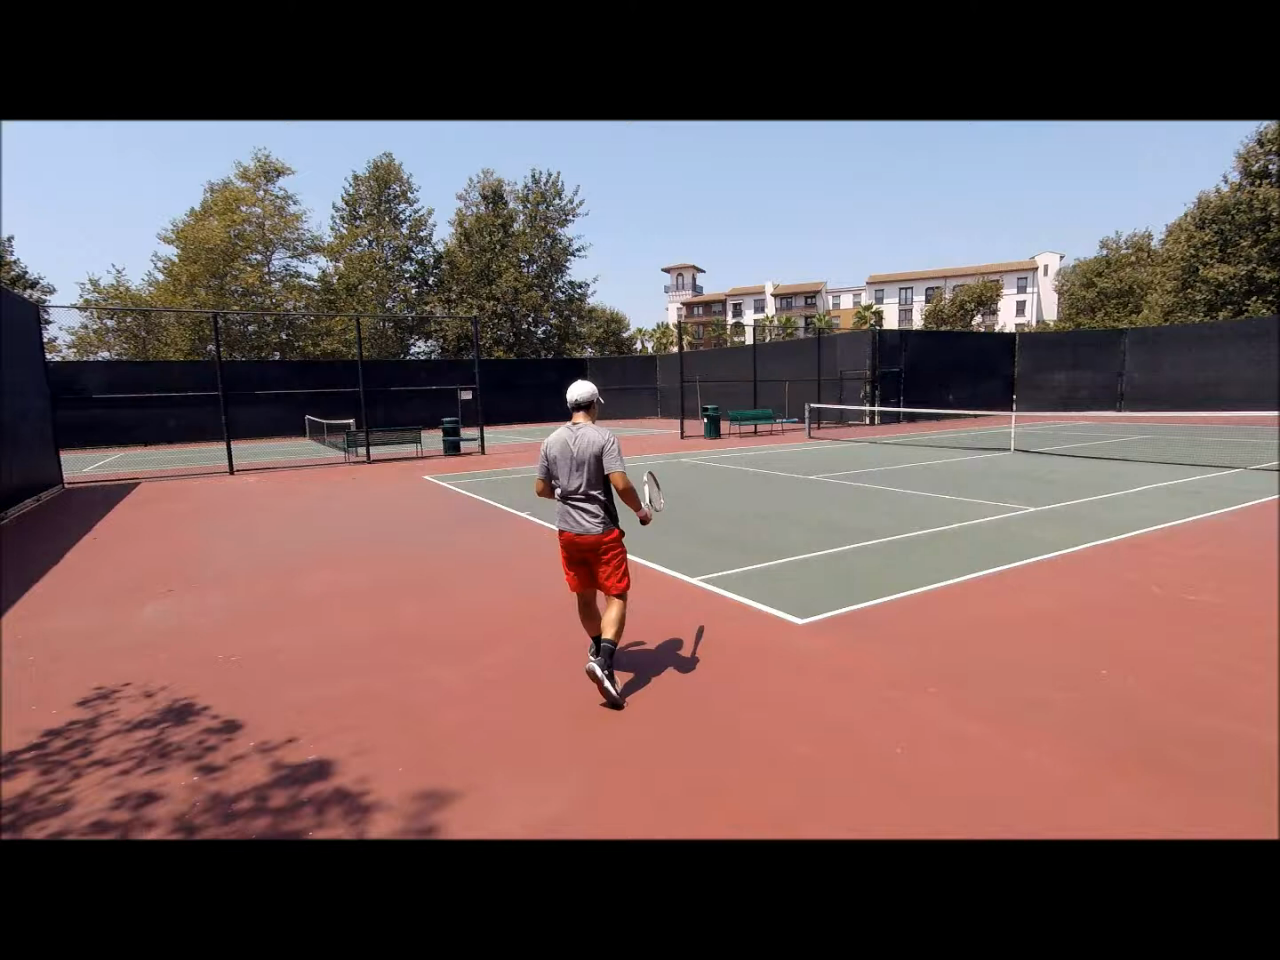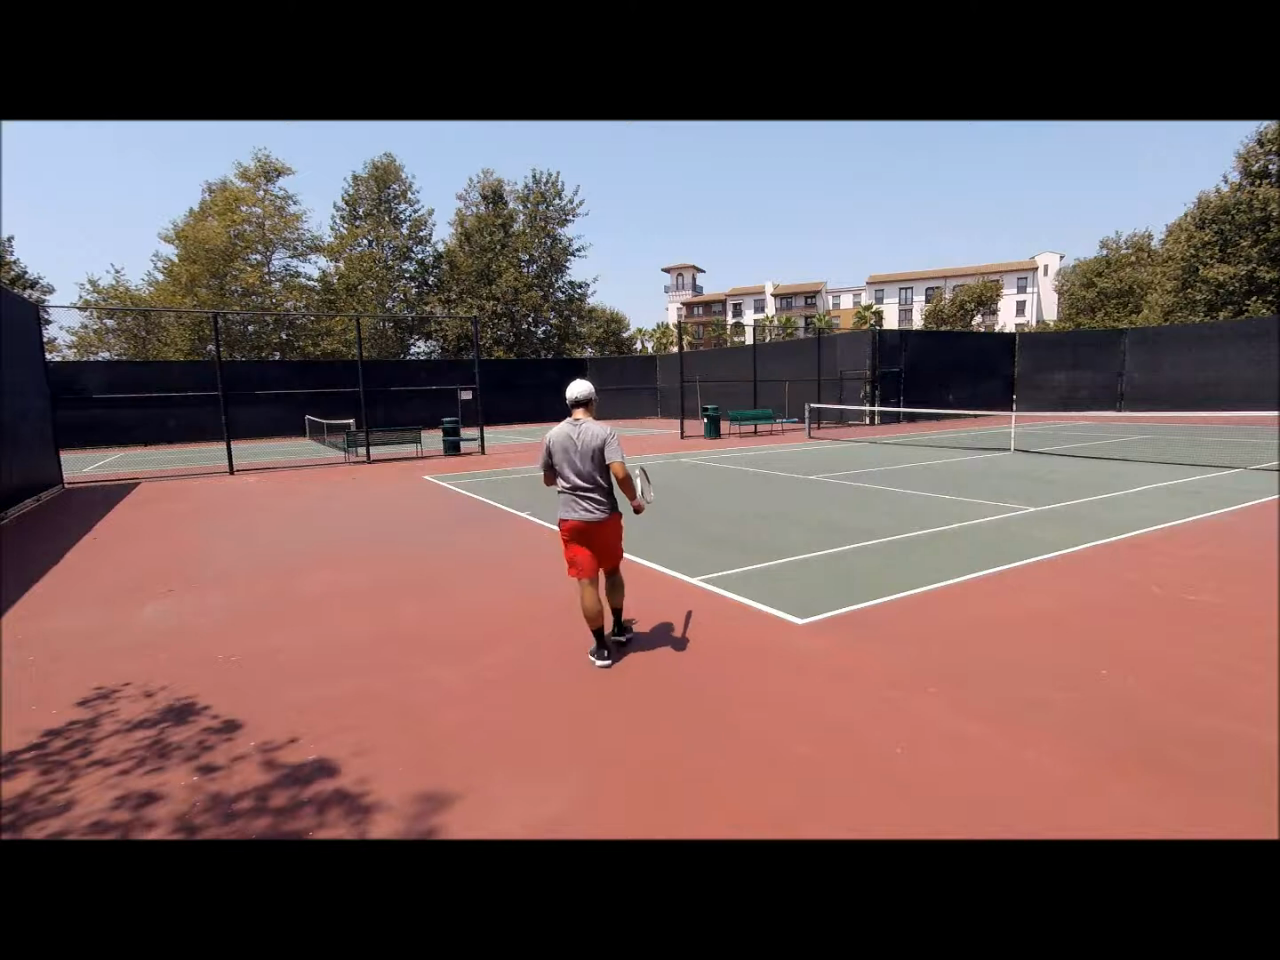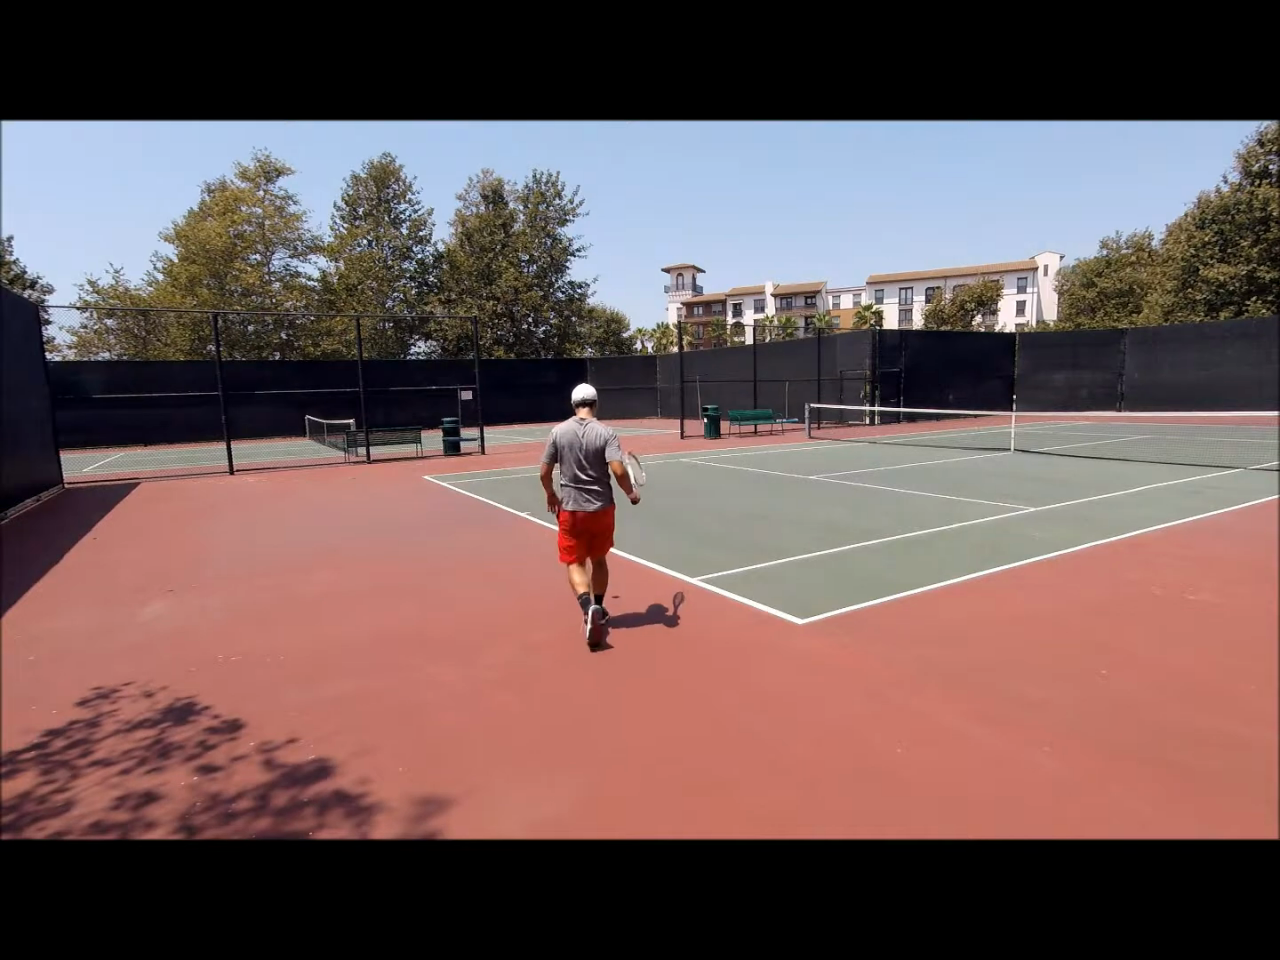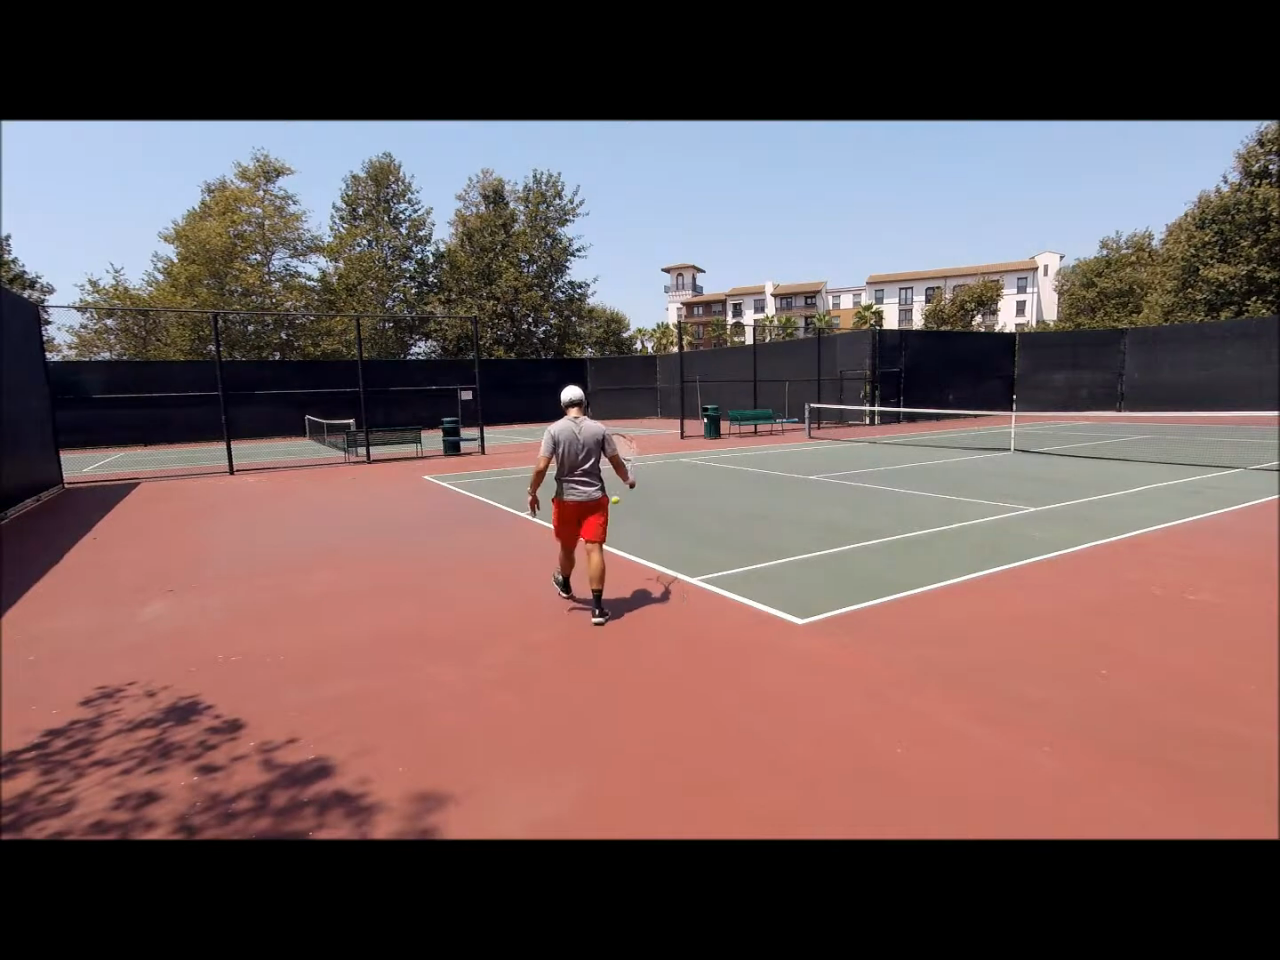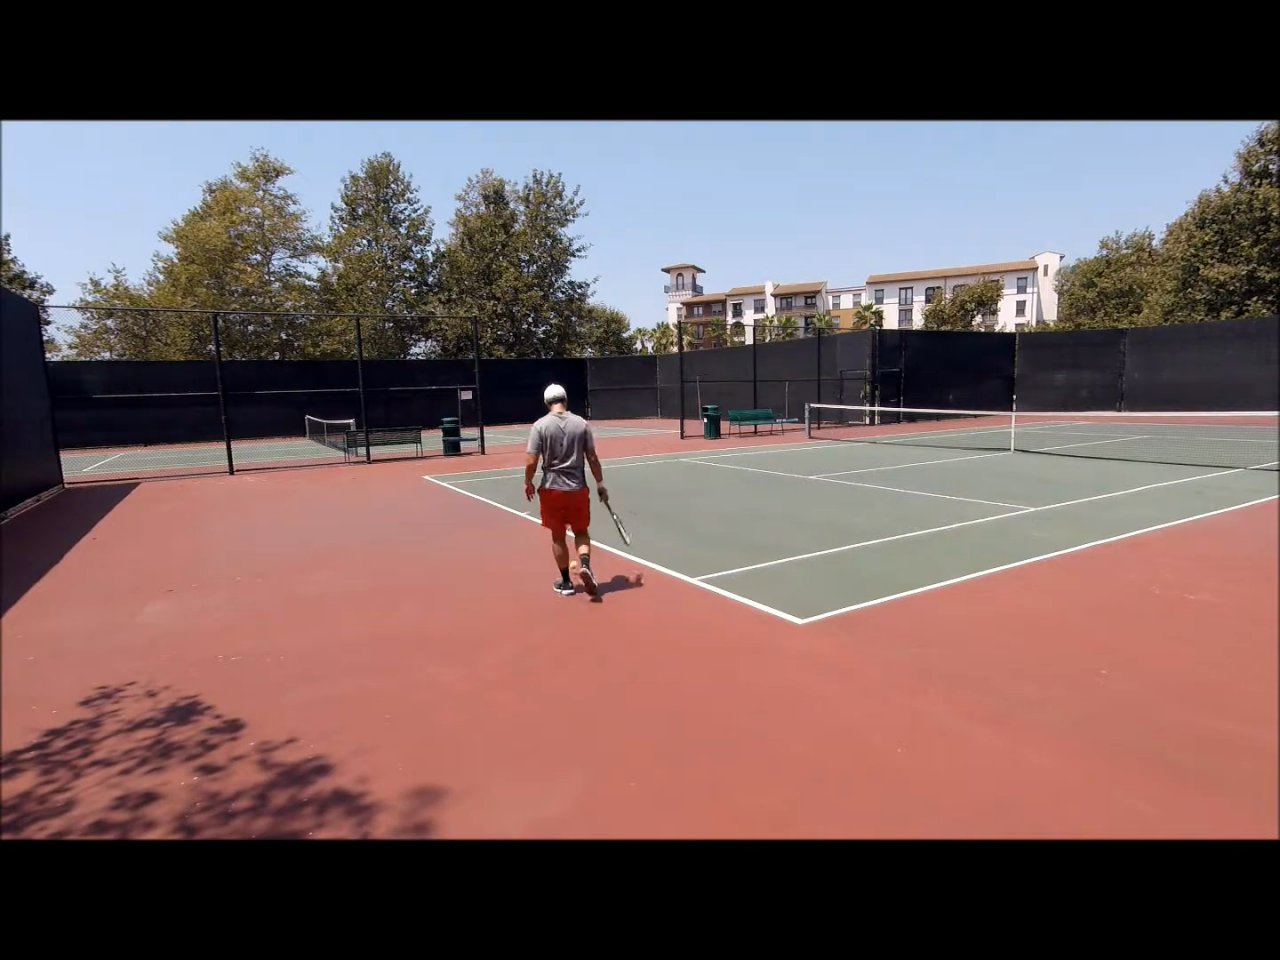
dt=0.3s
person 1, frame 1
left shoulder: (551, 441)
right shoulder: (604, 437)
left elbow: (541, 490)
right elbow: (621, 485)
right wrist: (640, 510)
left hip: (568, 531)
right hip: (602, 530)
left knee: (584, 595)
right knee: (617, 598)
left ankle: (597, 649)
right ankle: (603, 658)
person 1, frame 2
left shoulder: (553, 435)
right shoulder: (604, 432)
left elbow: (548, 479)
right elbow: (620, 474)
right wrist: (635, 500)
left hip: (570, 519)
right hip: (605, 516)
left knee: (587, 582)
right knee: (612, 571)
left ankle: (601, 647)
right ankle: (618, 627)
person 1, frame 3
left shoulder: (558, 432)
right shoulder: (606, 432)
left elbow: (545, 473)
right elbow: (619, 472)
left wrist: (551, 495)
right wrist: (631, 493)
left hip: (570, 508)
right hip: (601, 507)
left knee: (575, 565)
right knee: (599, 560)
left ankle: (589, 608)
right ankle: (599, 609)
person 1, frame 4
left shoulder: (554, 430)
right shoulder: (599, 429)
left elbow: (541, 466)
right elbow: (616, 462)
left wrist: (532, 493)
right wrist: (628, 479)
left hip: (566, 498)
right hip: (595, 497)
left knee: (566, 547)
right knee: (594, 549)
left ankle: (565, 586)
right ankle: (598, 607)
person 1, frame 5
left shoulder: (540, 426)
right shoulder: (581, 423)
left elbow: (531, 463)
right elbow: (592, 458)
left wrist: (528, 483)
right wrist: (600, 484)
left hip: (552, 489)
right hip: (578, 488)
left knee: (558, 536)
right knee: (581, 533)
left ankle: (566, 582)
right ankle: (585, 568)
